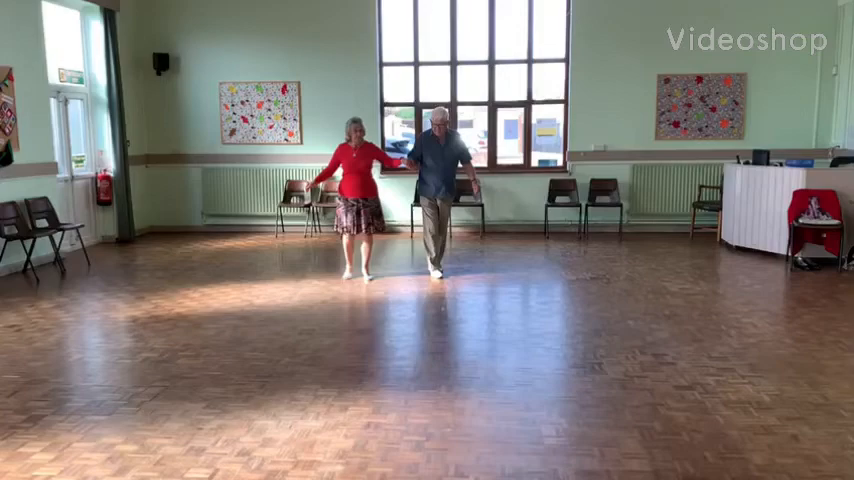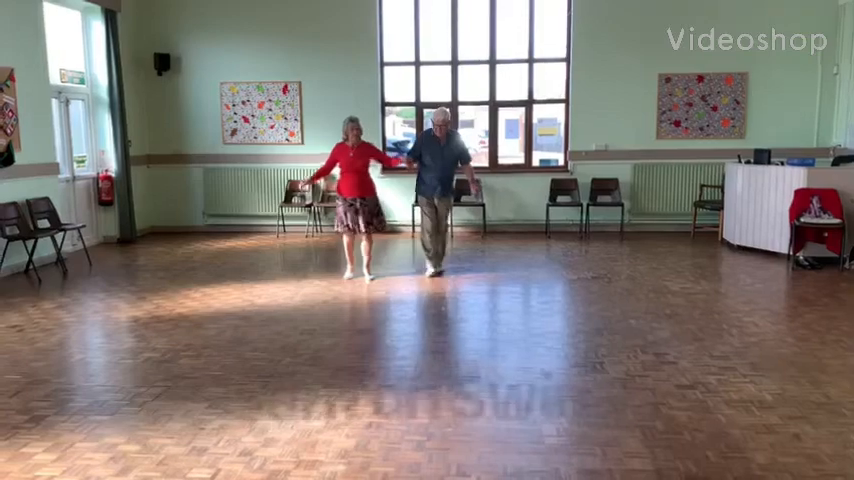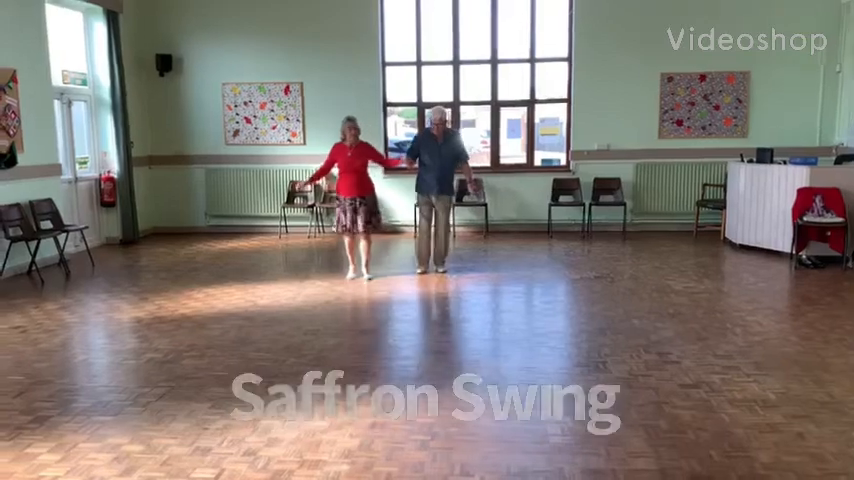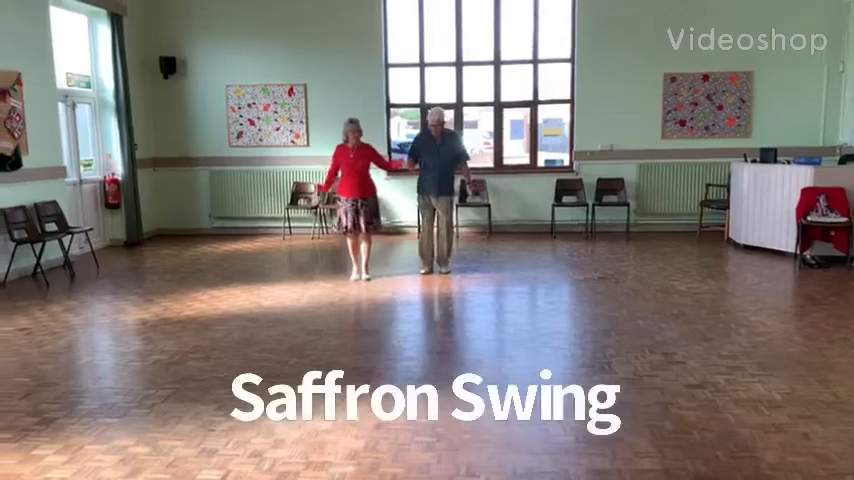
dt=0.2s
person 1, frame 1
left shoulder: (455, 138)
right shoulder: (424, 139)
left elbow: (466, 162)
right elbow: (414, 161)
left wrist: (473, 180)
right wrist: (409, 163)
left hip: (447, 191)
right hip: (428, 191)
left knee: (442, 229)
right knee: (430, 229)
left ankle: (437, 262)
right ankle: (433, 265)
person 1, frame 2
left shoulder: (456, 138)
right shoulder: (424, 138)
left elbow: (465, 163)
right elbow: (412, 158)
left wrist: (472, 181)
right wrist: (408, 161)
left hip: (445, 191)
right hip: (425, 190)
left knee: (441, 228)
right knee: (427, 227)
left ankle: (438, 261)
right ankle: (430, 263)
person 1, frame 3
left shoulder: (454, 137)
right shoulder: (421, 137)
left elbow: (463, 162)
right elbow: (411, 158)
left wrist: (470, 180)
right wrist: (409, 162)
left hip: (445, 190)
right hip: (424, 189)
left knee: (442, 227)
right knee: (424, 227)
left ankle: (440, 262)
right ankle: (422, 263)
person 1, frame 4
left shoulder: (454, 138)
right shoulder: (420, 138)
left elbow: (462, 163)
right elbow: (412, 160)
left wrist: (468, 181)
right wrist: (411, 164)
left hip: (445, 191)
right hip: (425, 190)
left knee: (445, 228)
right knee: (426, 227)
left ankle: (444, 262)
right ankle: (426, 263)
person 2, frame 1
left shoulder: (370, 148)
right shoulder: (341, 149)
left elbow: (389, 161)
right elbow: (330, 169)
left wrist: (403, 161)
right wrist: (316, 181)
left hip: (367, 196)
right hip: (347, 197)
left knee: (367, 233)
right knee: (347, 233)
left ankle: (365, 268)
right ankle: (348, 267)
person 2, frame 2
left shoulder: (367, 147)
right shoulder: (339, 148)
left elbow: (386, 160)
right elbow: (326, 168)
left wrist: (400, 160)
right wrist: (311, 179)
left hip: (365, 195)
right hip: (346, 196)
left knee: (366, 232)
right knee: (347, 232)
left ankle: (366, 268)
right ankle: (350, 267)
person 2, frame 3
left shoulder: (365, 147)
right shoulder: (337, 148)
left elbow: (384, 161)
right elbow: (325, 168)
left wrist: (399, 161)
right wrist: (309, 181)
left hip: (364, 195)
right hip: (345, 195)
left knee: (364, 231)
right knee: (348, 233)
left ankle: (365, 267)
right ankle: (352, 267)
person 2, frame 4
left shoulder: (367, 149)
right shoulder: (339, 150)
left elbow: (384, 164)
right elbow: (332, 173)
right wrist: (323, 190)
left hip: (366, 196)
right hip: (347, 197)
left knee: (365, 232)
right knee: (351, 233)
left ankle: (365, 268)
right ankle: (355, 268)
